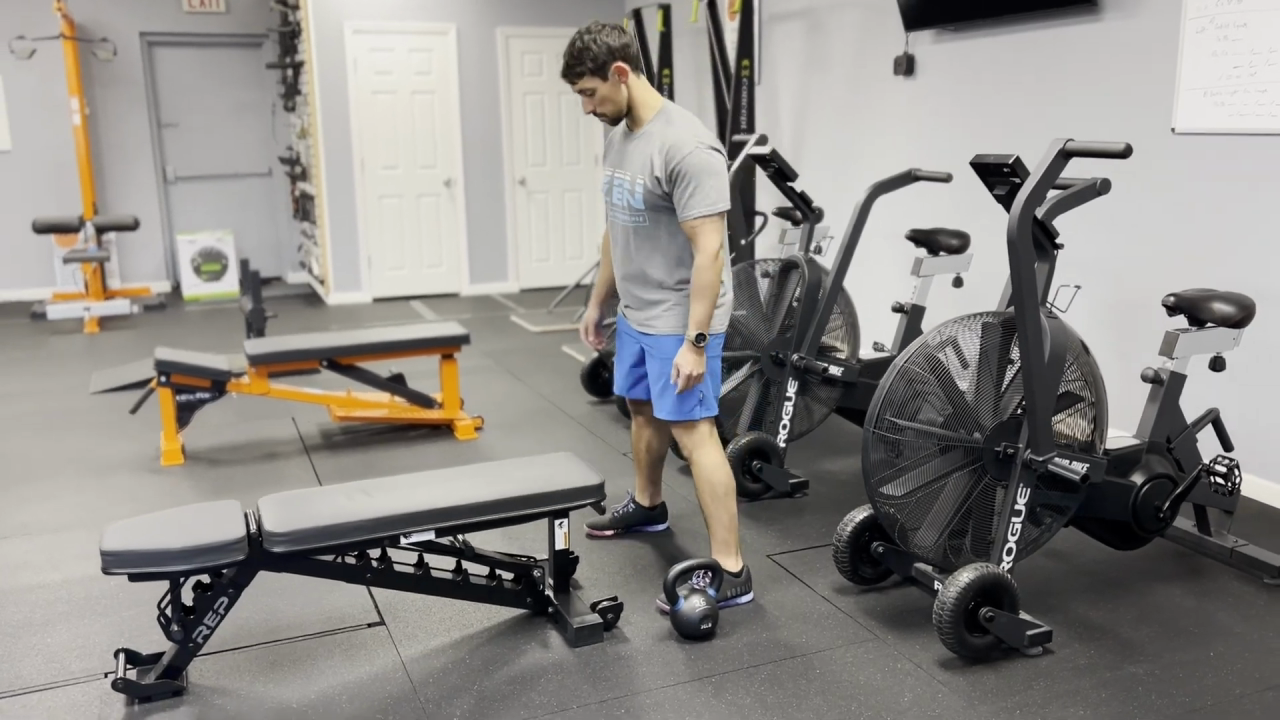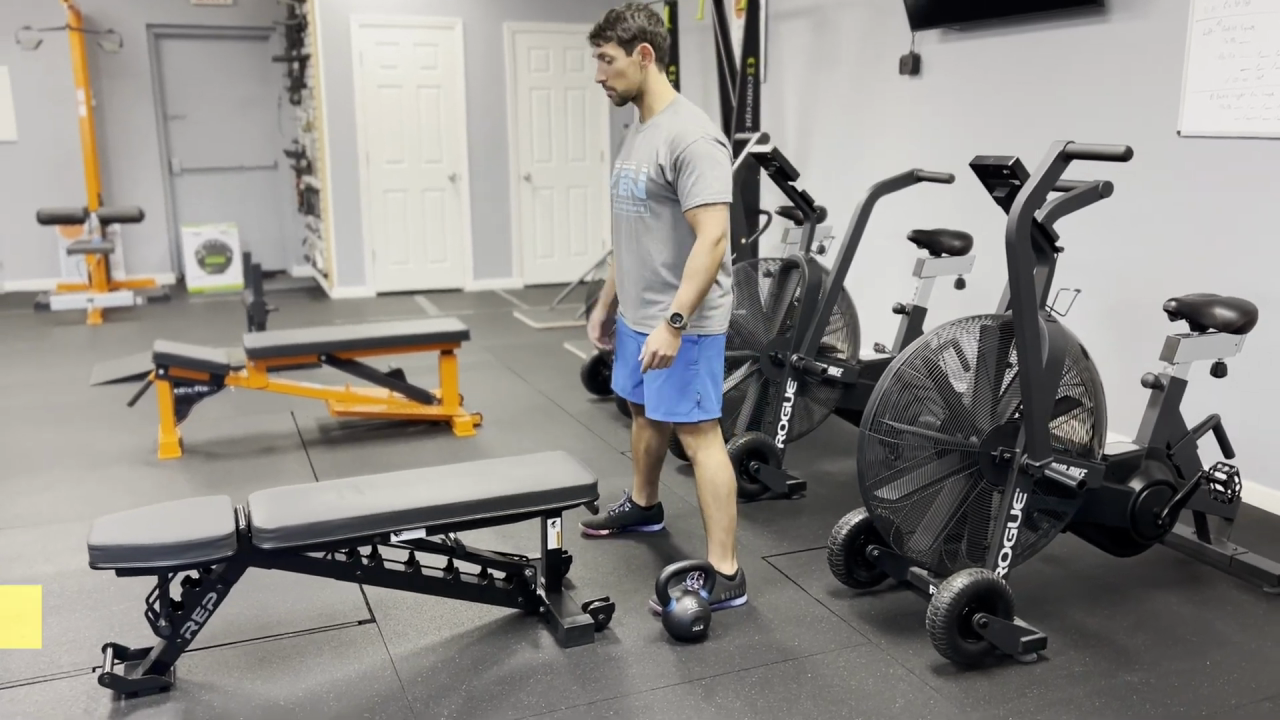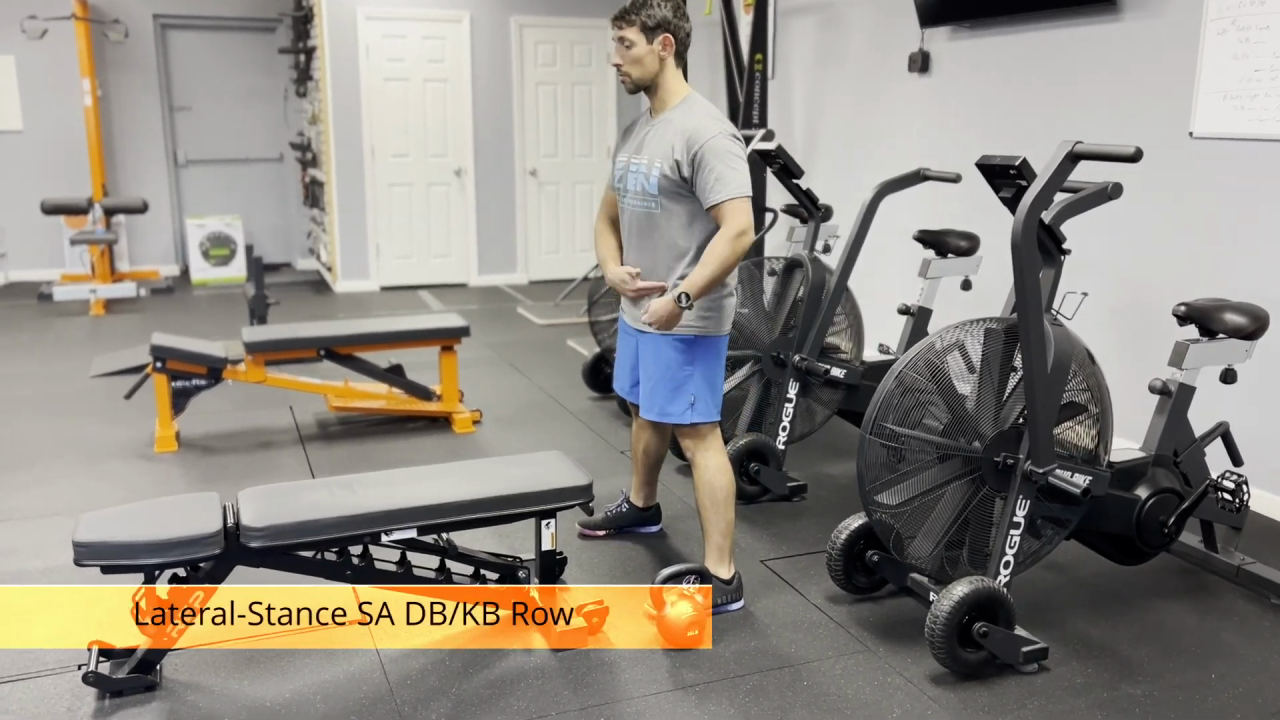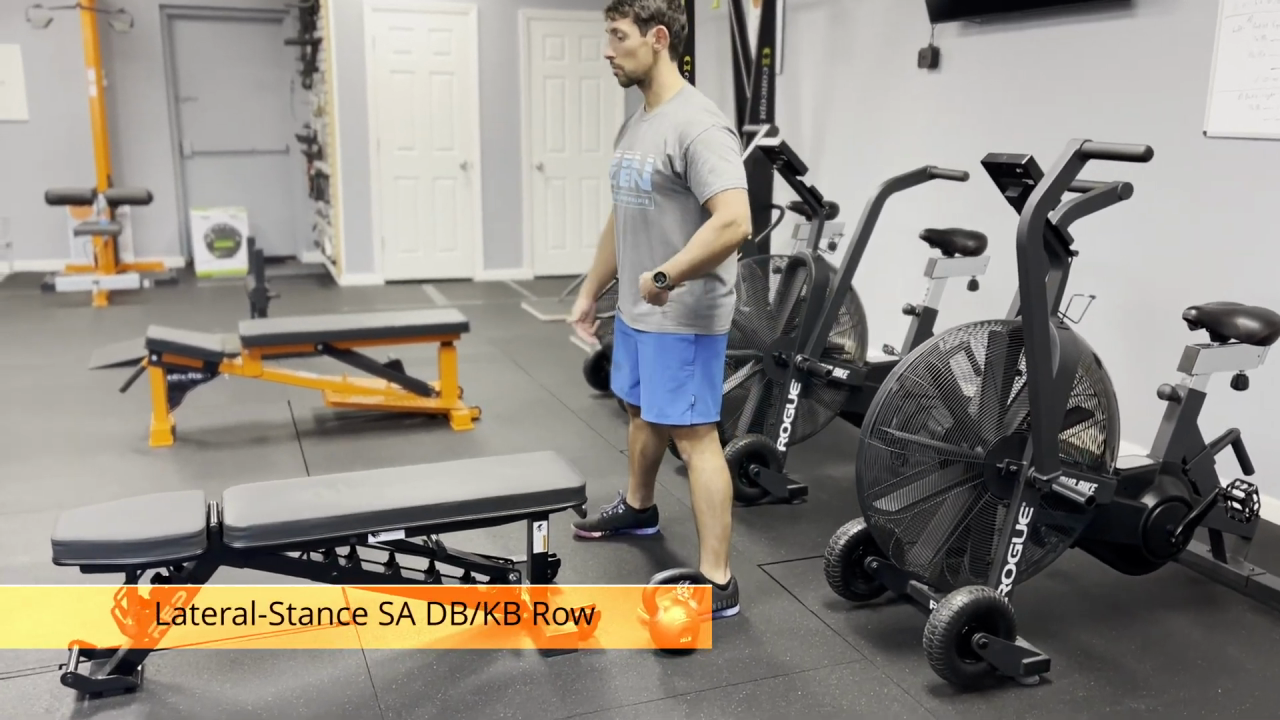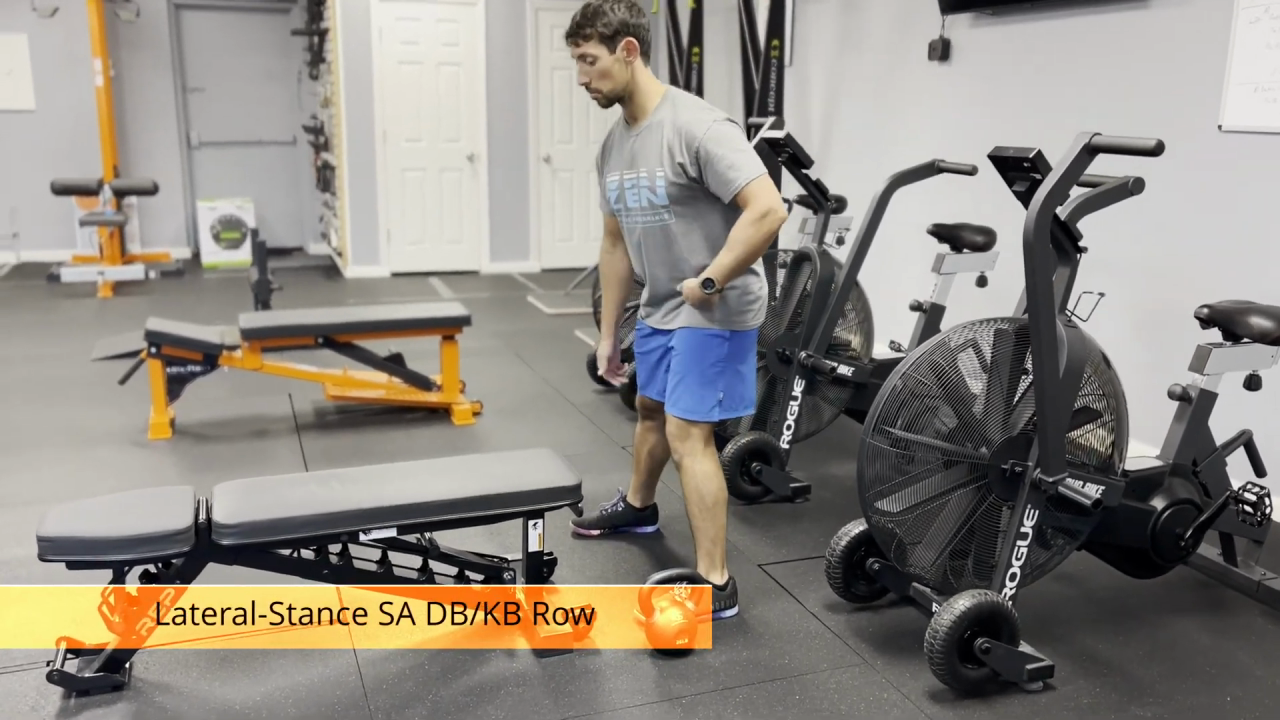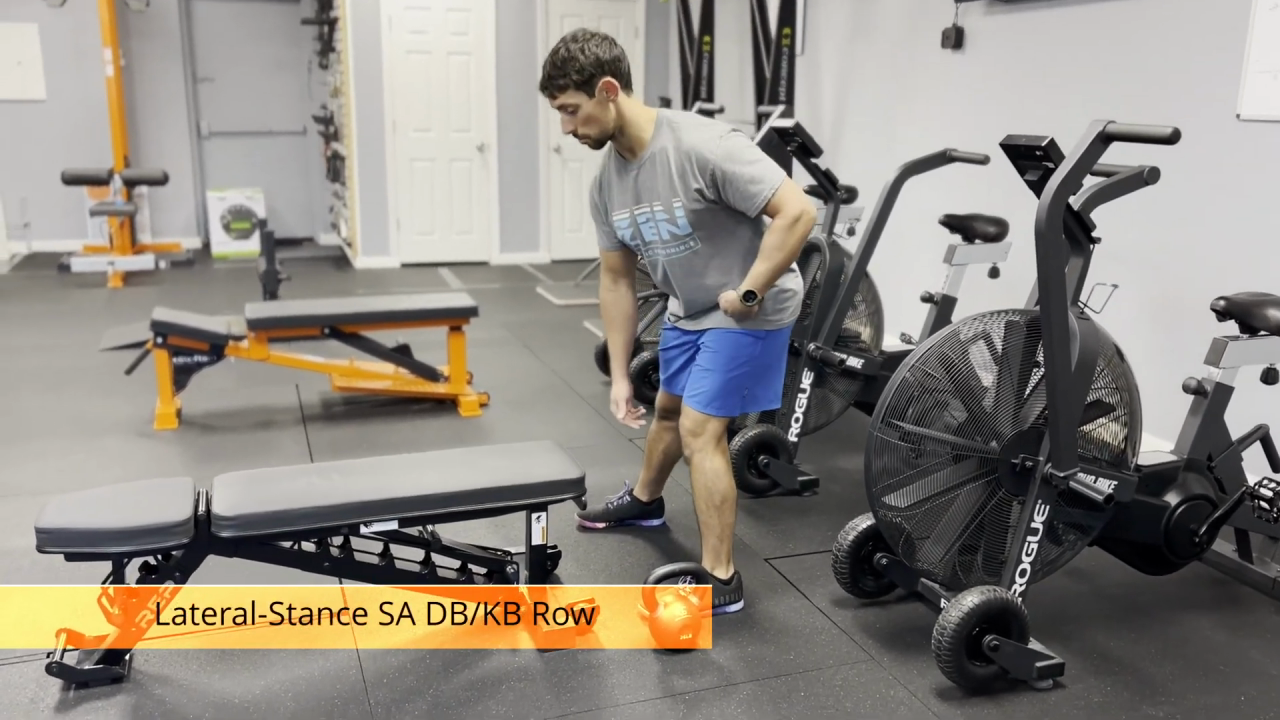
dt=0.5s
person 1, frame 1
left shoulder: (686, 146)
right shoulder: (618, 137)
left elbow: (709, 250)
left wrist: (695, 342)
right wrist: (597, 301)
left hip: (681, 321)
right hip: (637, 313)
left knee: (693, 433)
right knee: (643, 409)
left ankle: (729, 571)
right ankle: (647, 504)
person 1, frame 2
left shoulder: (691, 137)
right shoulder: (637, 133)
left elbow: (712, 239)
left wrist: (674, 323)
right wrist: (605, 303)
left hip: (682, 322)
right hip: (636, 315)
left knee: (698, 435)
right knee: (644, 412)
left ankle: (724, 574)
right ankle: (643, 505)
person 1, frame 3
left shoulder: (704, 132)
right shoulder: (634, 132)
left elbow: (739, 230)
right elbow: (608, 215)
left wrist: (682, 301)
right wrist: (613, 268)
left hip: (686, 321)
right hip: (638, 311)
left knee: (697, 436)
right knee: (645, 412)
left ankle: (720, 578)
right ankle: (640, 506)
person 1, frame 4
left shoulder: (697, 125)
right shoulder: (634, 125)
left elbow: (734, 223)
left wrist: (664, 277)
right wrist: (588, 292)
left hip: (684, 316)
right hip: (636, 309)
left knee: (693, 437)
right knee: (641, 411)
left ankle: (716, 582)
right ankle: (638, 507)
person 1, frame 5
left shoulder: (696, 127)
right shoulder: (613, 145)
left elbow: (767, 210)
right elbow: (615, 242)
left wrist: (709, 281)
right wrist: (608, 333)
left hip: (714, 312)
right hip: (660, 309)
left knee: (686, 435)
right knee: (650, 410)
left ankle: (715, 584)
right ankle: (637, 506)
person 1, frame 6
left shoulder: (703, 146)
right shoulder: (607, 181)
left elbow: (797, 213)
right elbow: (616, 279)
left wrist: (749, 292)
right wrist: (619, 376)
left hip: (747, 313)
right hip: (689, 311)
left knee: (700, 432)
right knee: (667, 410)
left ankle: (720, 581)
right ankle: (645, 499)
